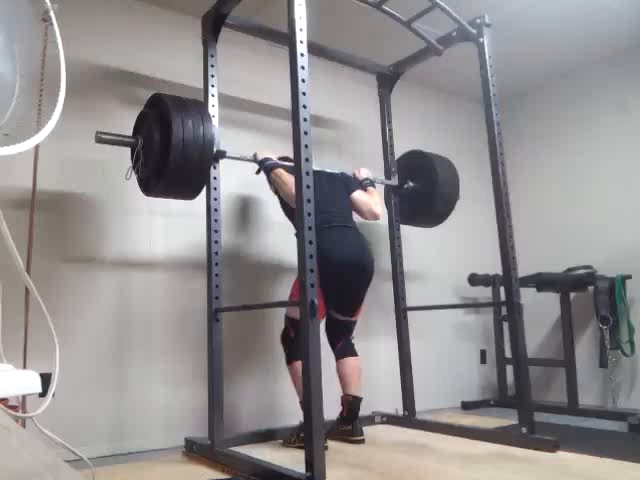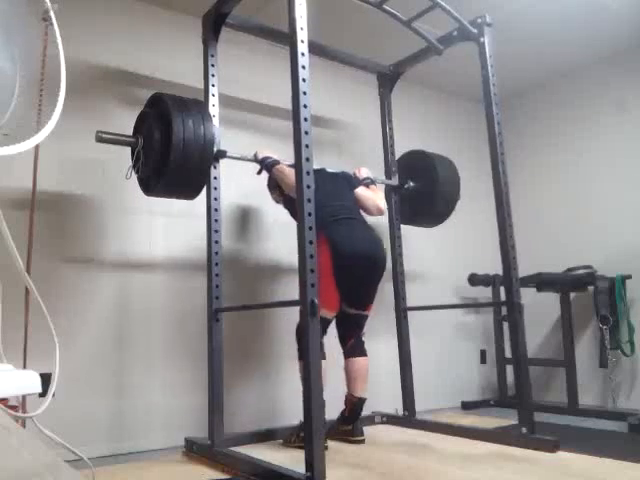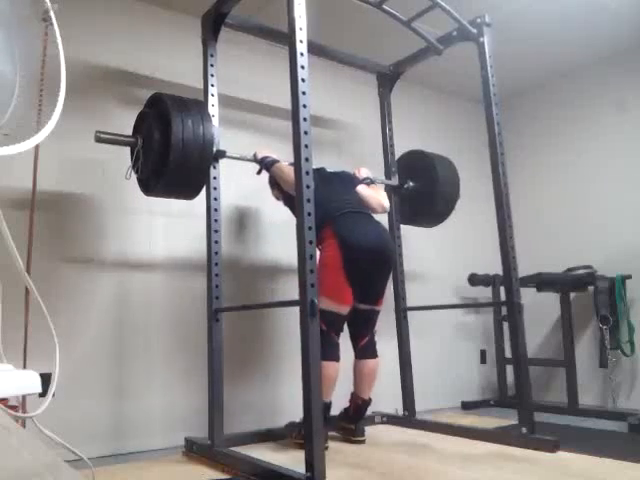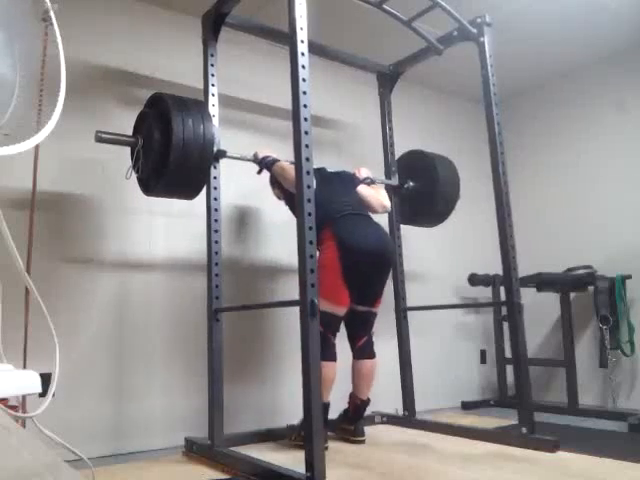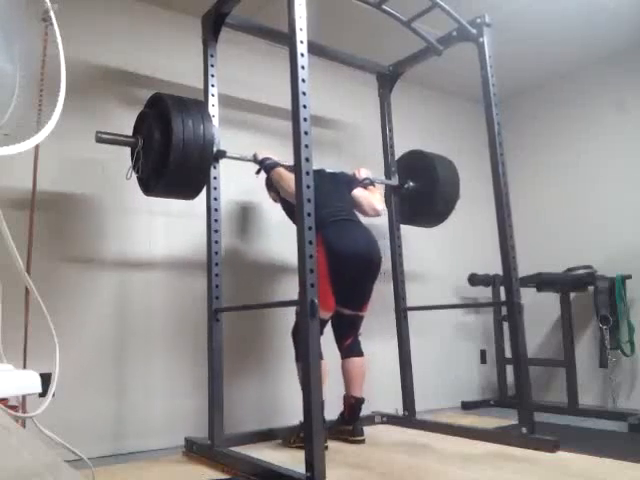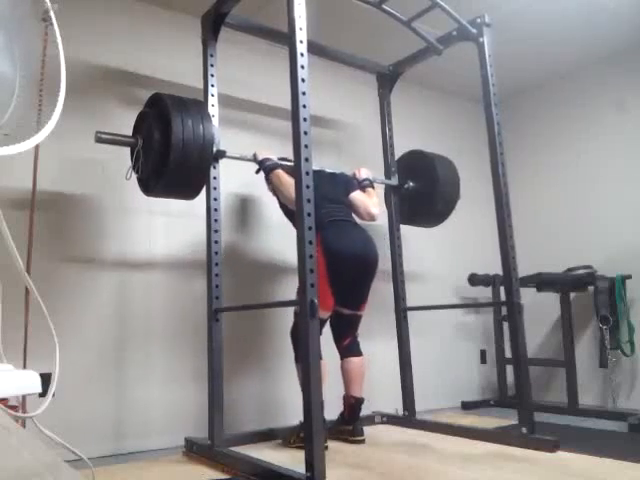
dt=0.2s
person 1, frame 1
left shoulder: (286, 176)
right shoulder: (340, 178)
left elbow: (295, 195)
right elbow: (374, 211)
left wrist: (268, 164)
right wrist: (366, 181)
left hip: (328, 252)
right hip: (361, 253)
left knee: (294, 338)
right knee: (342, 338)
right ankle: (350, 422)
person 1, frame 2
left shoulder: (287, 178)
right shoulder: (342, 178)
left elbow: (297, 185)
right elbow: (379, 207)
left wrist: (268, 163)
right wrist: (367, 180)
left hip: (339, 246)
right hip: (373, 246)
right knee: (352, 337)
right ankle: (351, 422)
person 1, frame 3
left shoulder: (287, 180)
right shoulder: (341, 177)
left elbow: (297, 181)
right elbow: (382, 204)
left wrist: (267, 162)
right wrist: (365, 179)
left hip: (347, 241)
right hip: (381, 240)
left knee: (326, 333)
right knee: (364, 335)
right ankle: (354, 421)
person 1, frame 4
left shoulder: (288, 179)
right shoulder: (342, 177)
left elbow: (297, 178)
right elbow: (383, 204)
left wrist: (268, 162)
right wrist: (366, 180)
left hip: (346, 243)
right hip: (380, 242)
left knee: (322, 333)
right knee: (361, 336)
right ankle: (353, 421)
person 1, frame 5
left shoulder: (285, 178)
right shoulder: (340, 178)
left elbow: (296, 192)
right elbow: (376, 207)
left wrist: (269, 164)
right wrist: (366, 181)
left hip: (335, 247)
right hip: (368, 247)
left knee: (306, 335)
right knee: (348, 336)
right ankle: (351, 421)
person 1, frame 6
left shoulder: (285, 177)
right shoulder: (339, 178)
left elbow: (295, 198)
right elbow: (371, 212)
left wrist: (268, 165)
right wrist: (366, 182)
left hip: (332, 247)
right hip: (365, 248)
left knee: (304, 334)
right knee: (347, 336)
right ankle: (351, 421)
